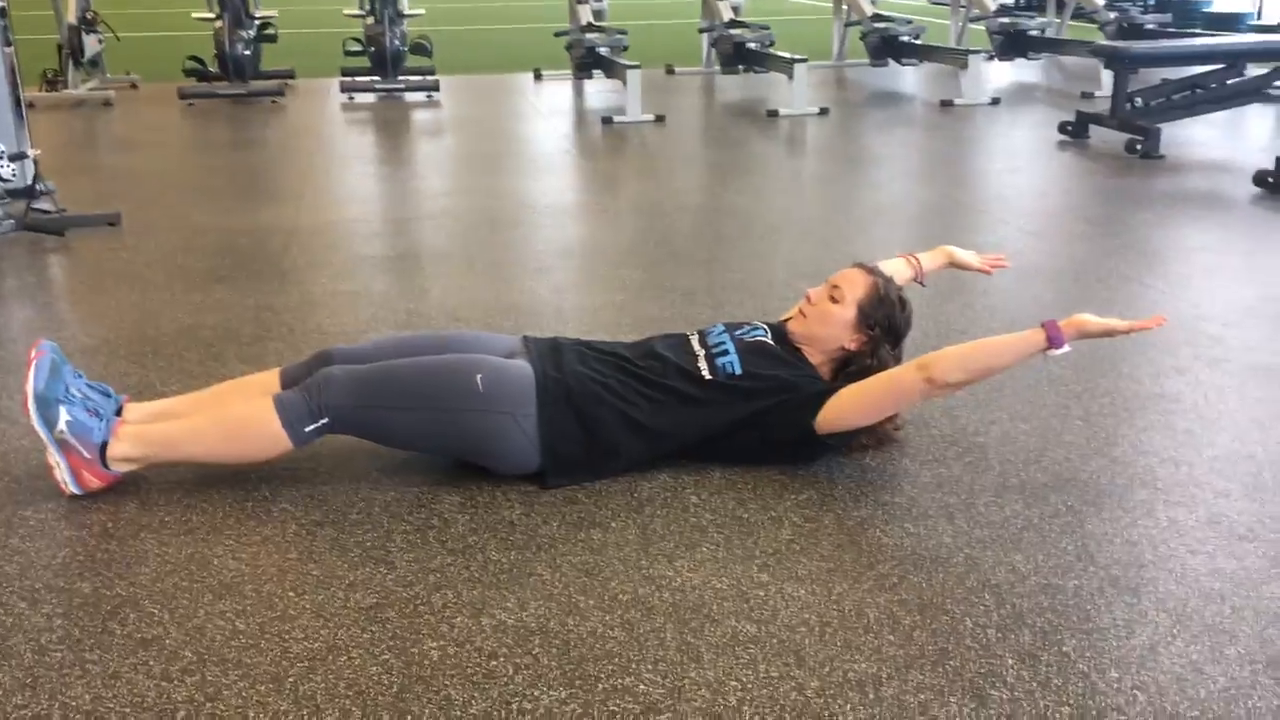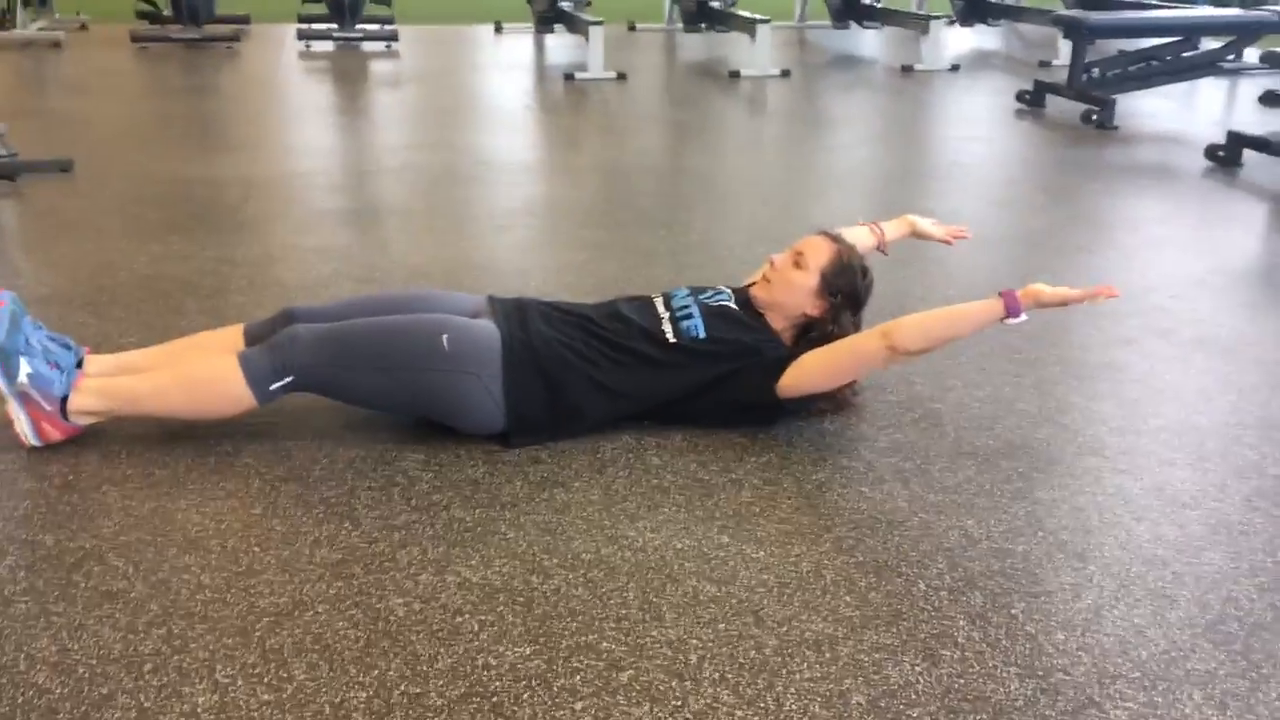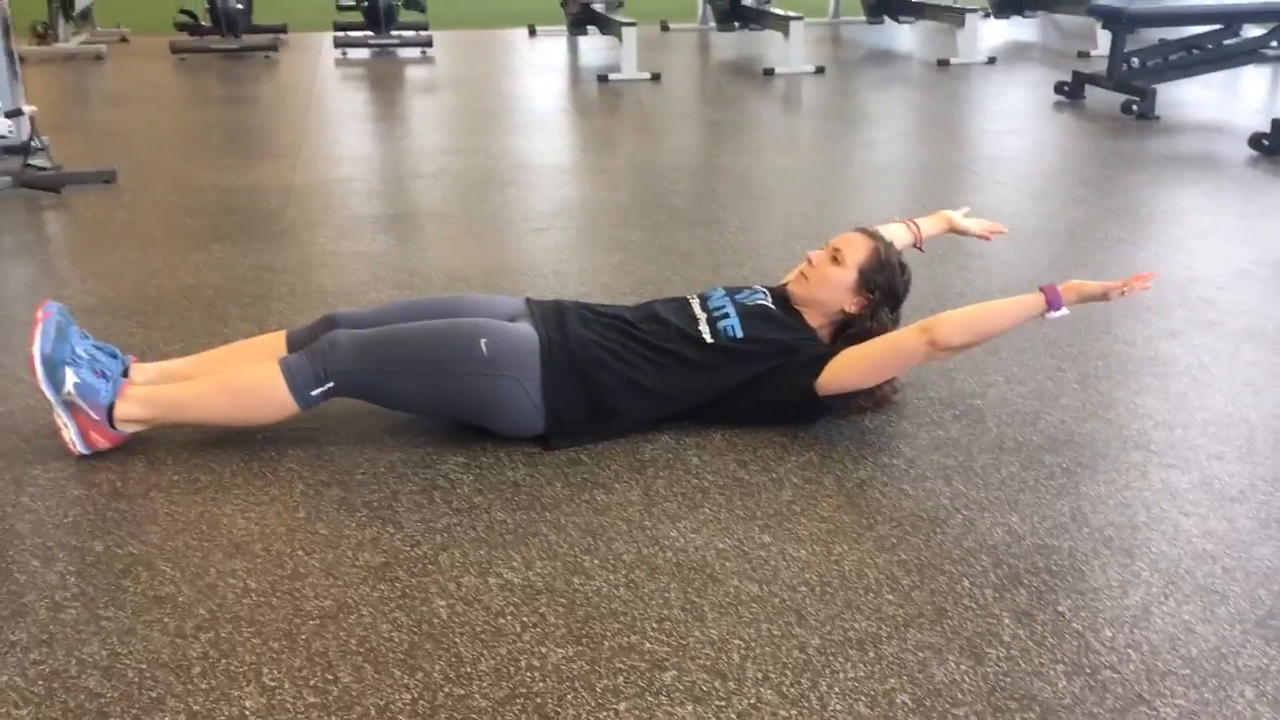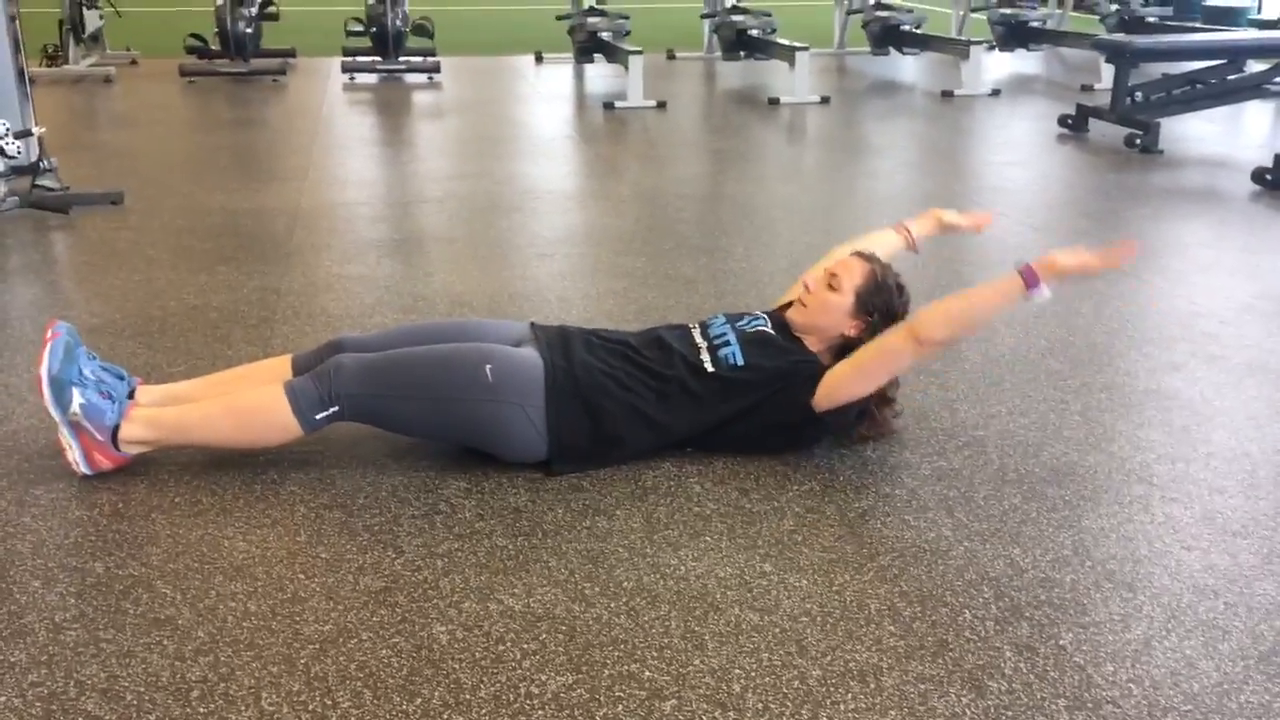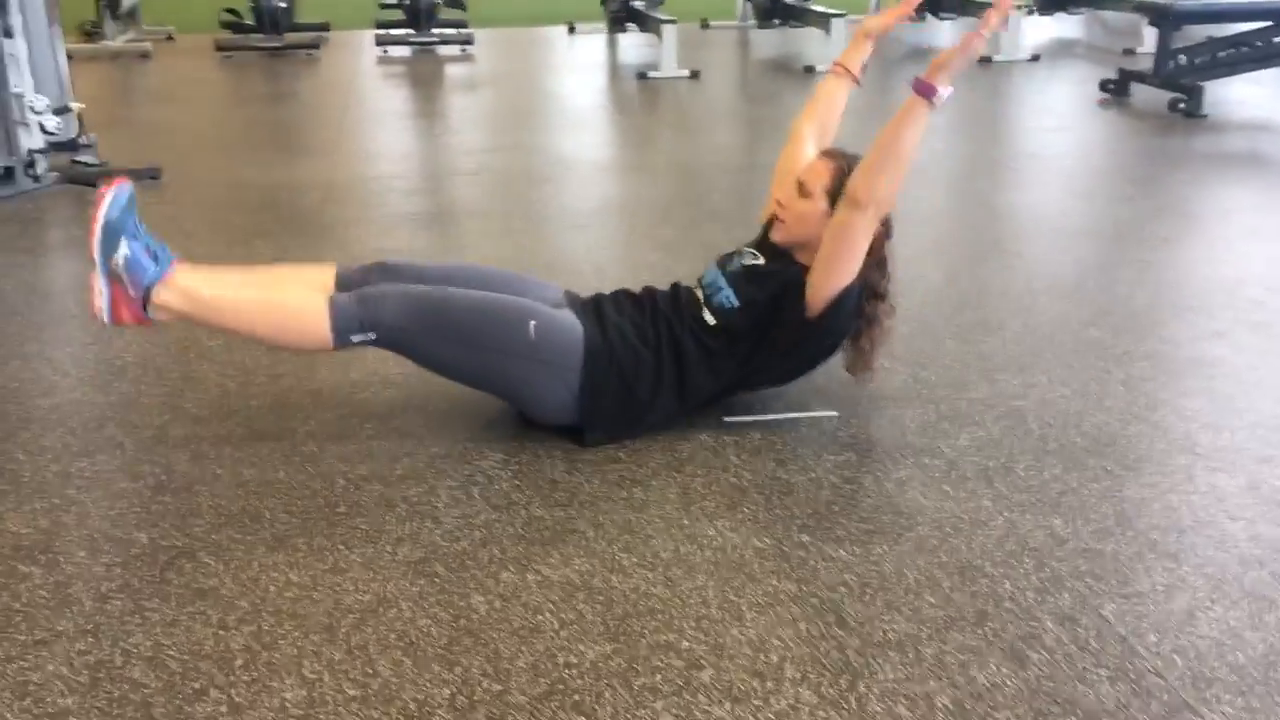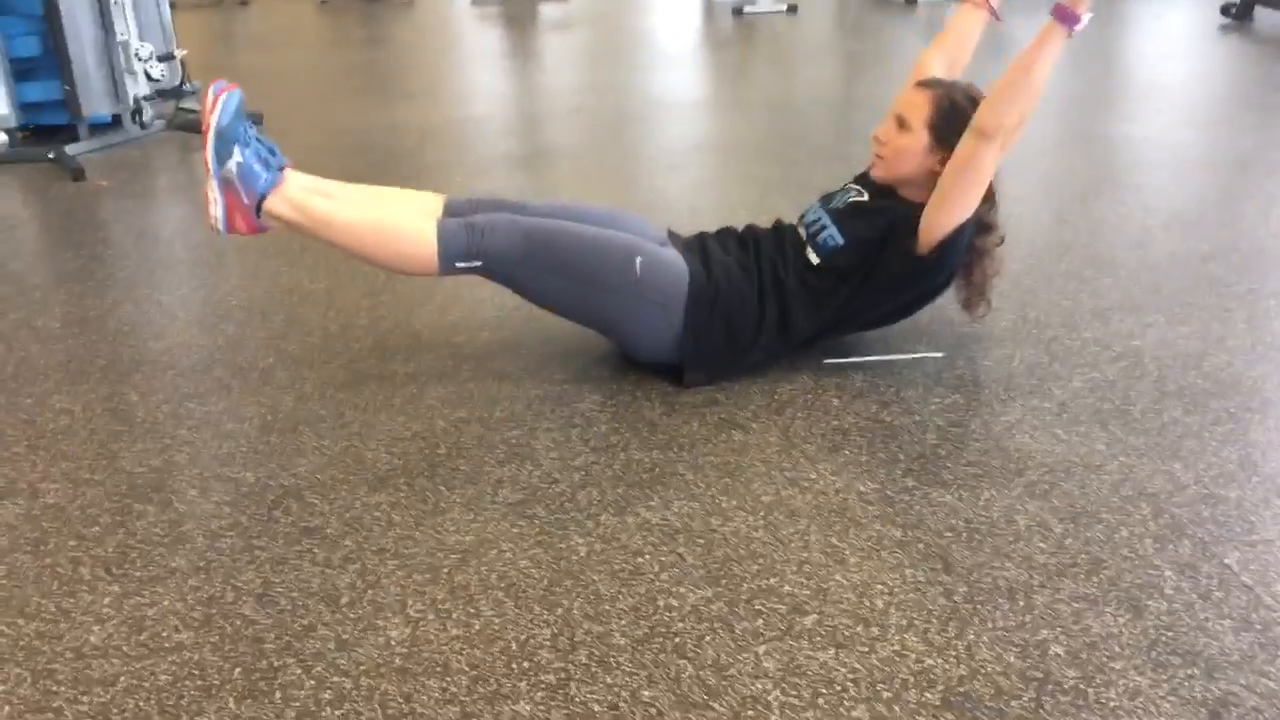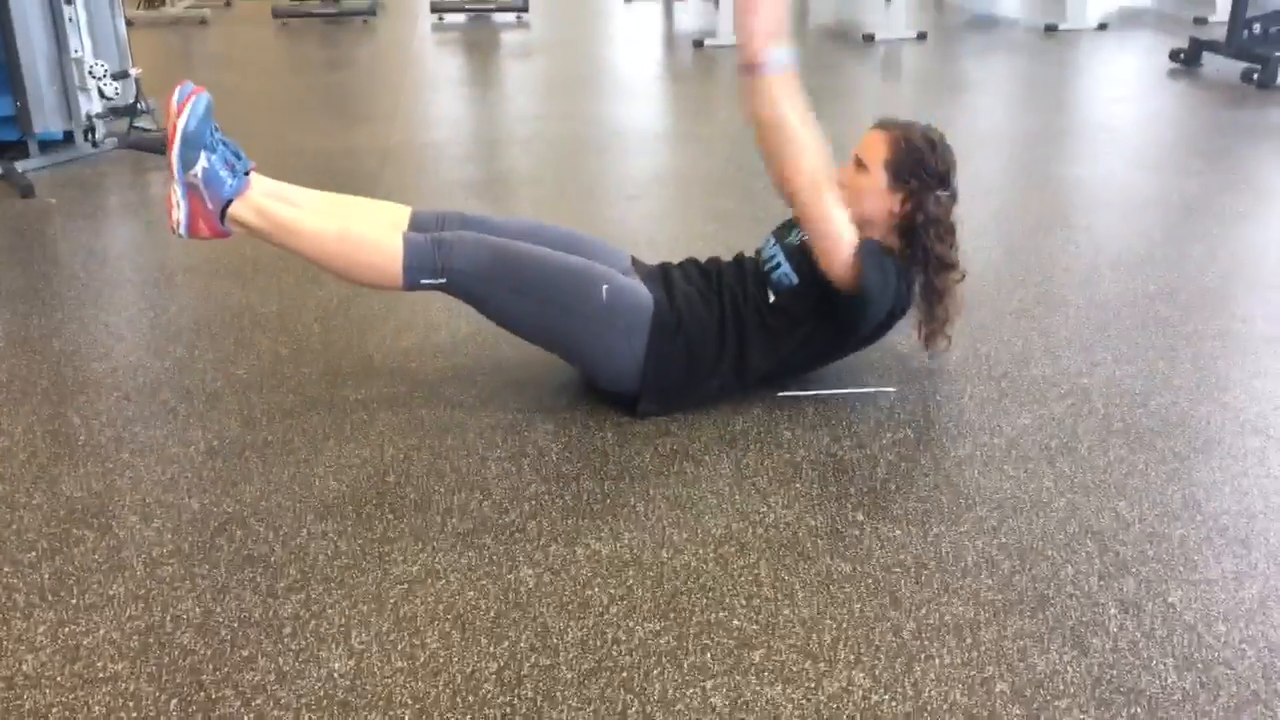
dt=0.5s
person 1, frame 1
left shoulder: (808, 402)
right shoulder: (781, 339)
left elbow: (933, 372)
right elbow: (871, 274)
left wrist: (1064, 330)
right wrist: (939, 255)
left hip: (546, 422)
right hip: (544, 363)
left knee: (333, 404)
right knee: (330, 365)
left ankle: (106, 452)
right ankle: (122, 416)
person 1, frame 2
left shoulder: (766, 368)
right shoulder: (740, 305)
left elbow: (892, 339)
right elbow: (833, 240)
left wrist: (1021, 301)
right wrist: (898, 223)
left hip: (508, 382)
right hip: (508, 323)
left knee: (294, 359)
right knee: (294, 322)
person 1, frame 3
left shoulder: (806, 368)
right shoulder: (776, 301)
left elbow: (934, 334)
right elbow: (872, 237)
left wrist: (1060, 296)
right wrist: (938, 219)
left hip: (550, 385)
right hip: (548, 326)
left knee: (336, 368)
right knee: (335, 326)
left ankle: (114, 412)
right ankle: (128, 376)
person 1, frame 4
left shoulder: (803, 391)
right shoulder: (775, 326)
left elbow: (917, 334)
right elbow: (860, 254)
left wrist: (1039, 275)
right wrist: (926, 223)
left hip: (551, 409)
right hip: (548, 352)
left knee: (341, 390)
right knee: (340, 353)
left ankle: (119, 431)
right ankle: (135, 398)
person 1, frame 5
left shoulder: (818, 306)
right shoulder: (779, 253)
left elbow: (868, 198)
right elbow: (809, 145)
left wrist: (928, 86)
left hip: (590, 378)
right hip: (584, 325)
left knee: (378, 314)
right knee: (378, 278)
left ankle: (152, 287)
right ankle: (158, 279)
person 1, frame 6
left shoulder: (924, 243)
right shoulder: (883, 191)
left elbow: (987, 133)
right elbow: (934, 83)
left hip: (694, 314)
right hip: (687, 262)
left knee: (484, 242)
right knee: (484, 210)
left ankle: (269, 196)
right ankle: (274, 187)
person 1, frame 7
left shoulder: (877, 283)
right shoulder: (845, 225)
left elbow: (812, 192)
right elbow: (781, 140)
left hip: (655, 348)
right hip: (652, 291)
left knee: (449, 257)
right knee: (450, 223)
left ankle: (228, 204)
right ankle: (240, 188)
